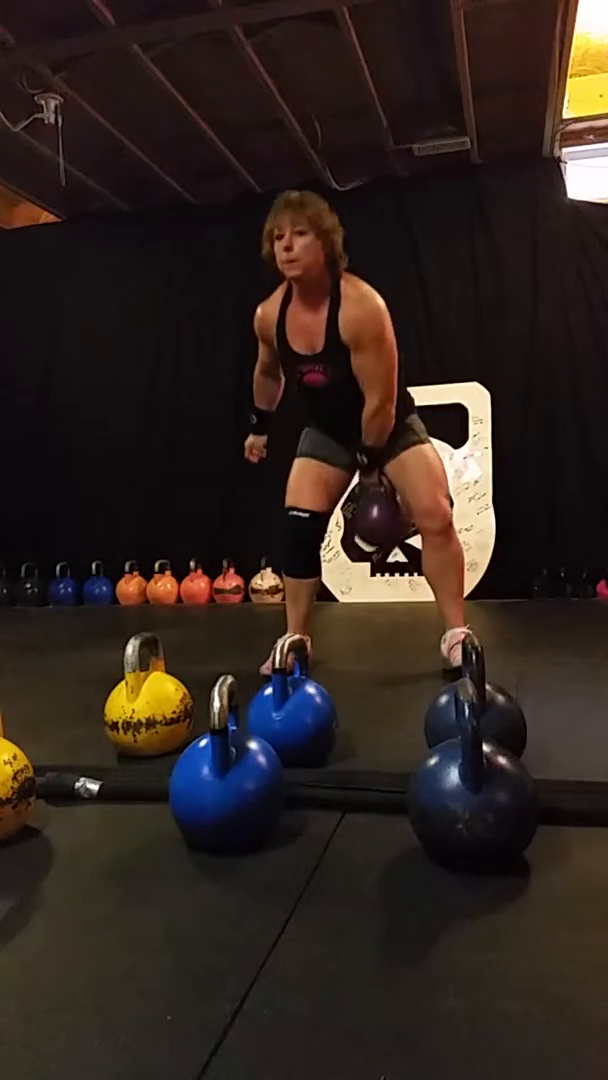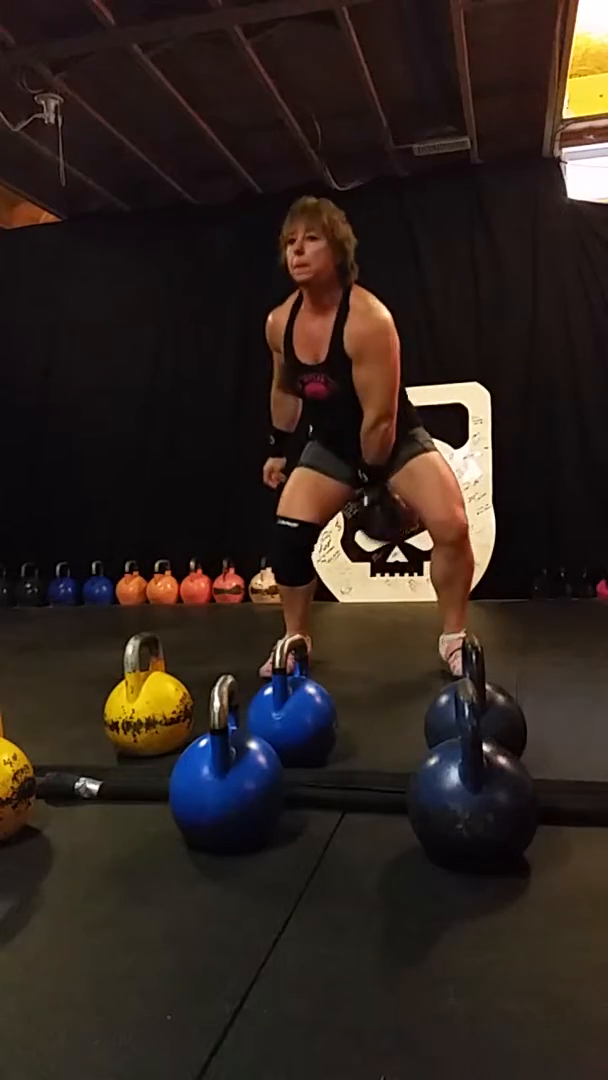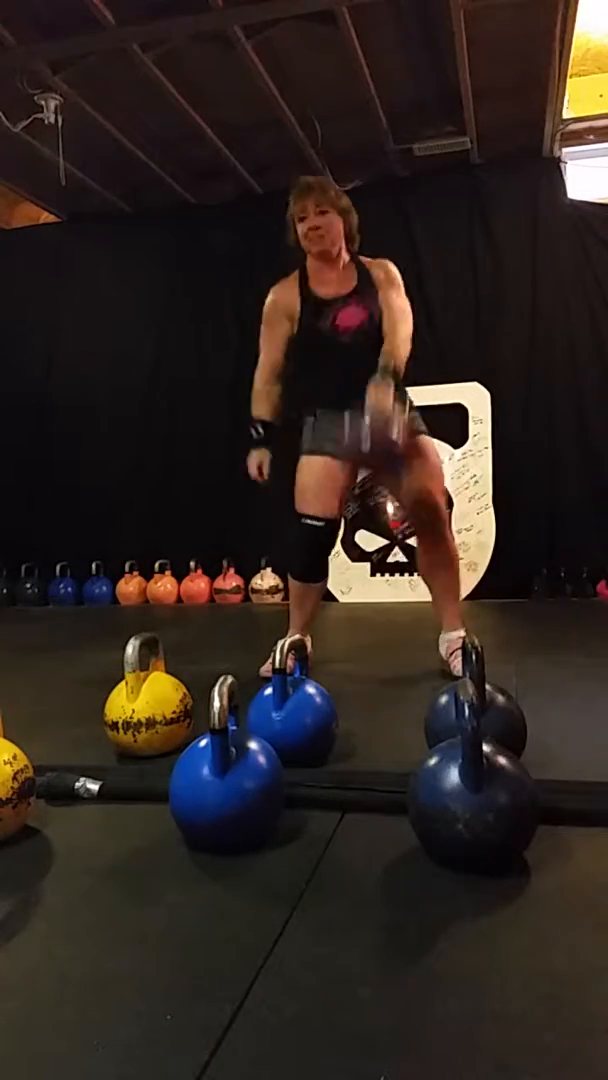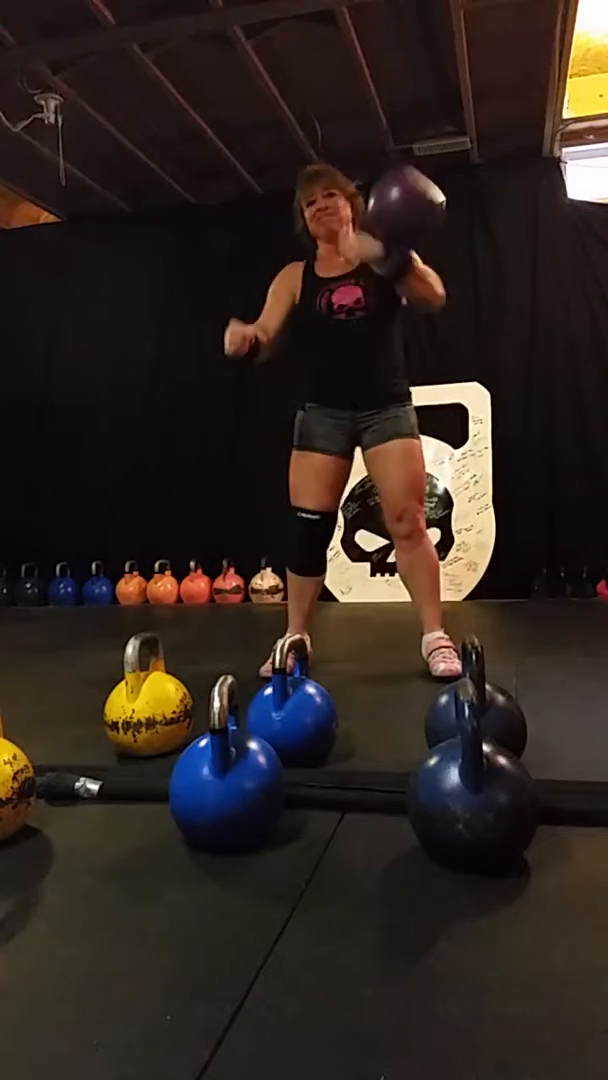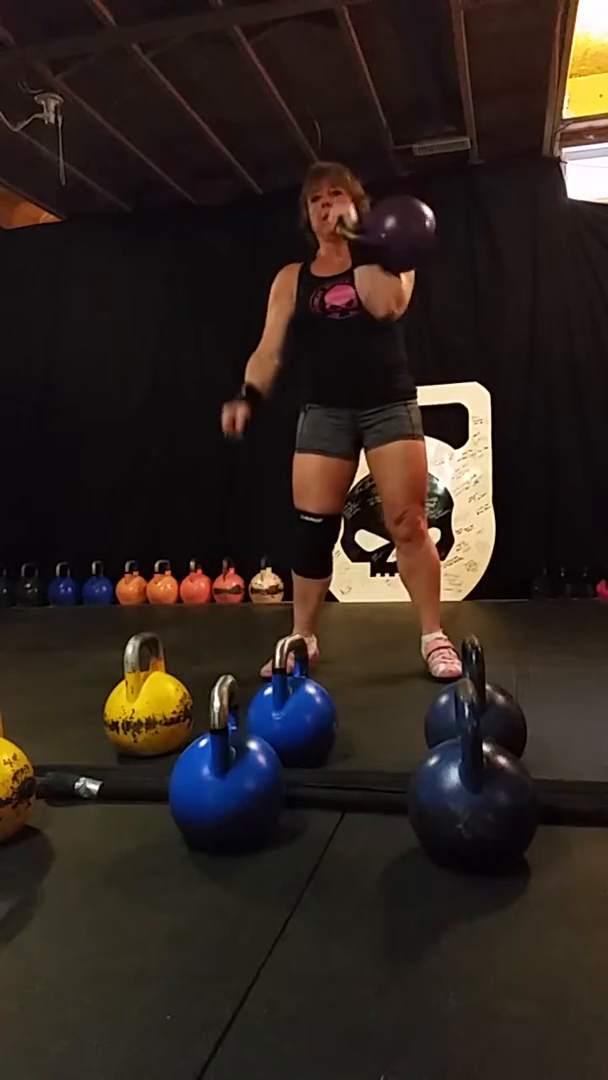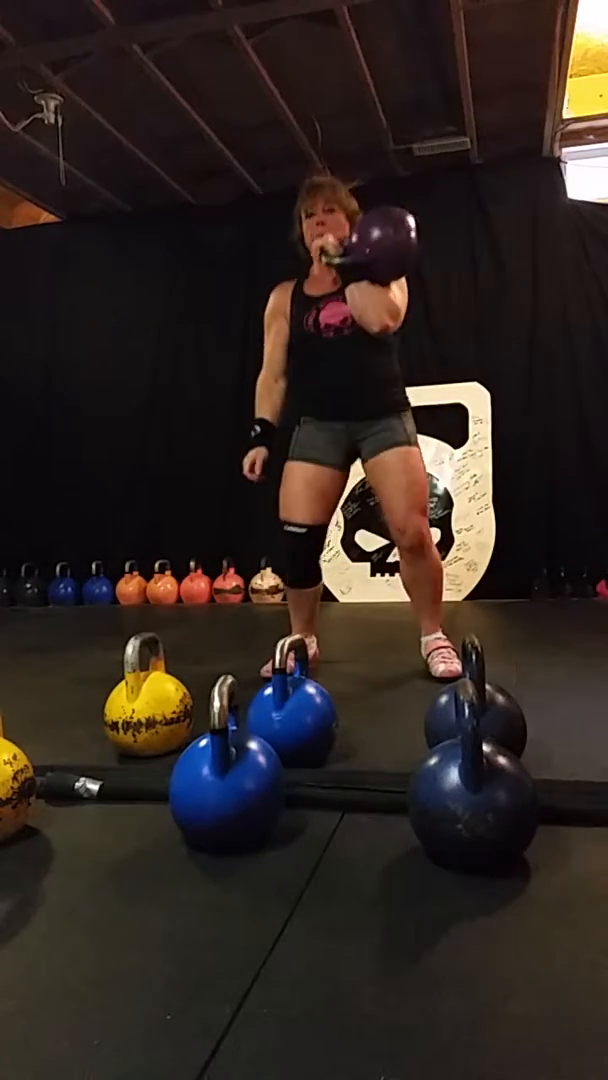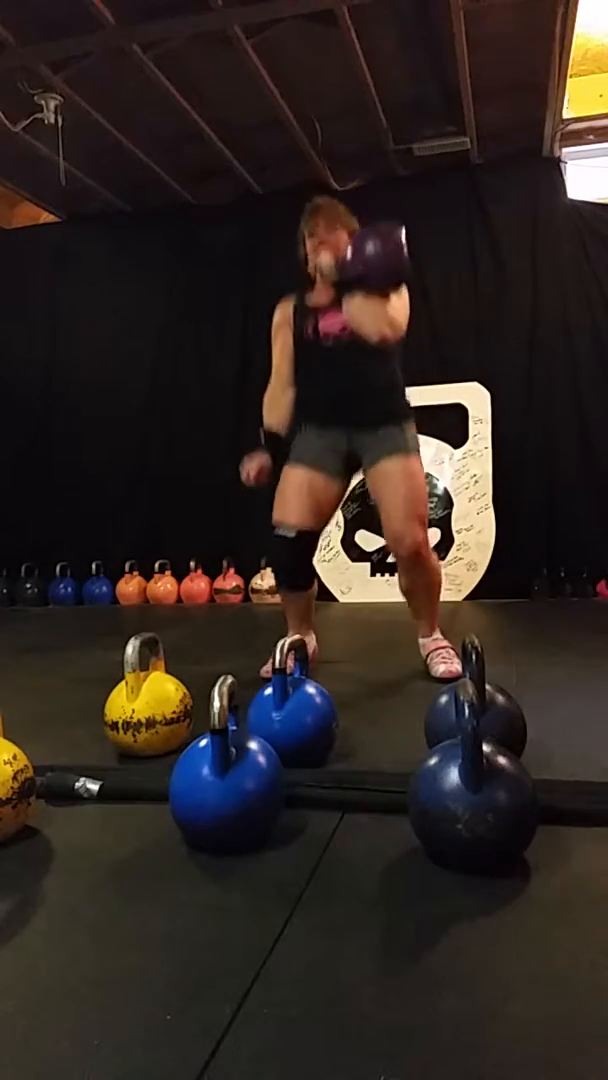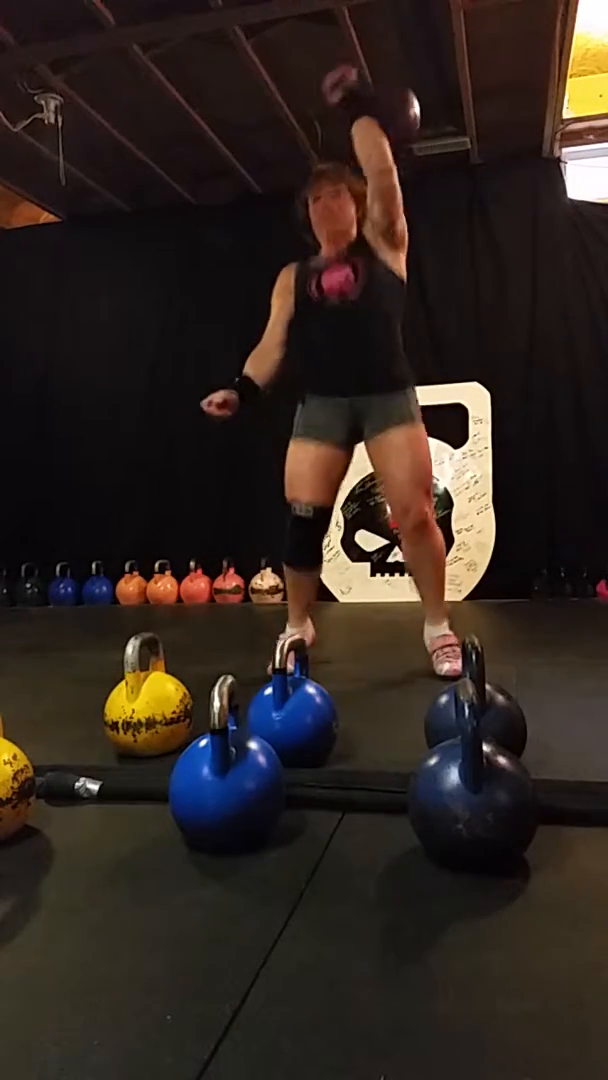
dt=0.3s
person 1, frame 1
left shoulder: (361, 308)
right shoulder: (269, 315)
left elbow: (381, 401)
right elbow: (267, 372)
left wrist: (370, 464)
right wrist: (258, 426)
left hip: (390, 425)
right hip: (325, 431)
left knee: (435, 516)
right knee: (299, 527)
left ankle: (455, 636)
right ankle: (296, 641)
person 1, frame 2
left shoulder: (368, 320)
right shoulder: (279, 323)
left elbow: (381, 417)
left wrist: (372, 478)
right wrist: (277, 449)
left hip: (397, 439)
right hip: (329, 446)
left knee: (451, 525)
right knee: (288, 536)
left ankle: (453, 640)
person 1, frame 3
left shoulder: (381, 274)
right shoulder: (286, 294)
left elbow: (399, 334)
right elbow: (268, 373)
left wrist: (386, 383)
right wrist: (261, 438)
left hip: (390, 411)
right hip: (328, 418)
left knee: (432, 518)
right knee: (312, 531)
left ankle: (453, 637)
right ankle: (296, 640)
person 1, frame 4
left shoulder: (380, 257)
right shoulder: (293, 277)
left elbow: (434, 297)
right elbow: (265, 333)
right wrist: (246, 336)
left hip: (388, 407)
right hip: (322, 413)
left knee: (407, 523)
right knee: (308, 527)
left ankle: (436, 638)
right ankle: (295, 640)
person 1, frame 5
left shoulder: (385, 259)
right shoulder: (291, 279)
left elbow: (388, 305)
right elbow: (271, 350)
left wrist: (360, 241)
right wrist: (246, 399)
left hip: (390, 406)
right hip: (324, 412)
left knee: (407, 523)
right knee: (313, 529)
left ankle: (434, 638)
right ankle: (302, 640)
person 1, frame 6
right shoulder: (285, 297)
left elbow: (384, 319)
right elbow: (274, 374)
right wrist: (261, 437)
left hip: (384, 419)
right hip: (318, 426)
left knee: (411, 532)
right knee: (297, 538)
left ankle: (434, 638)
right ankle: (302, 641)
person 1, frame 7
left shoulder: (384, 290)
right shoulder: (291, 312)
left elbow: (384, 329)
right elbow: (282, 385)
left wrist: (341, 275)
right wrist: (269, 447)
left hip: (386, 430)
right hip: (320, 434)
left knee: (409, 543)
right knee: (287, 540)
left ankle: (432, 637)
right ankle: (300, 640)
person 1, frame 8
left shoulder: (382, 242)
right shoulder: (294, 278)
left elbow: (380, 170)
right elbow: (271, 347)
left wrist: (356, 106)
right wrist: (242, 390)
left hip: (387, 394)
right hip: (323, 401)
left knee: (414, 512)
right knee: (303, 516)
left ankle: (438, 628)
right ankle: (297, 624)
